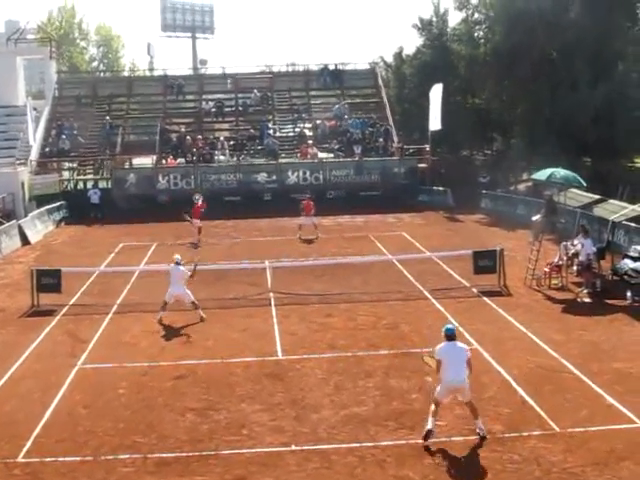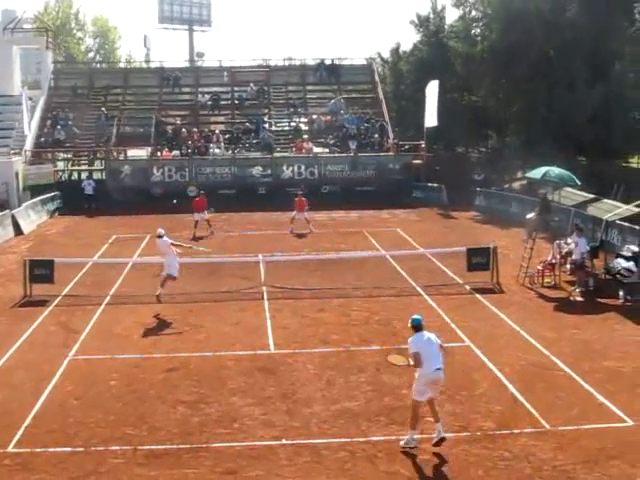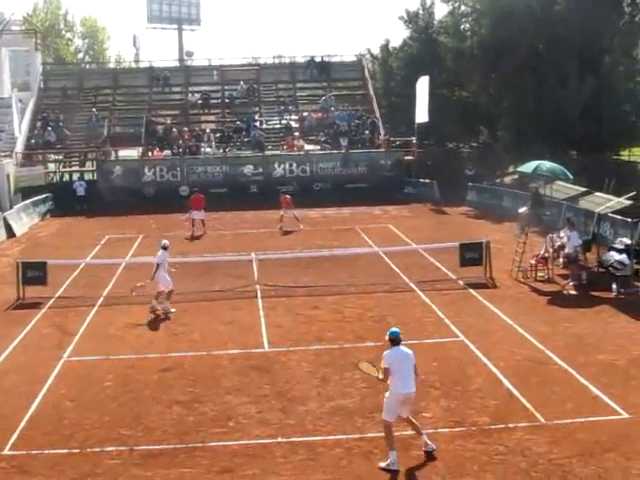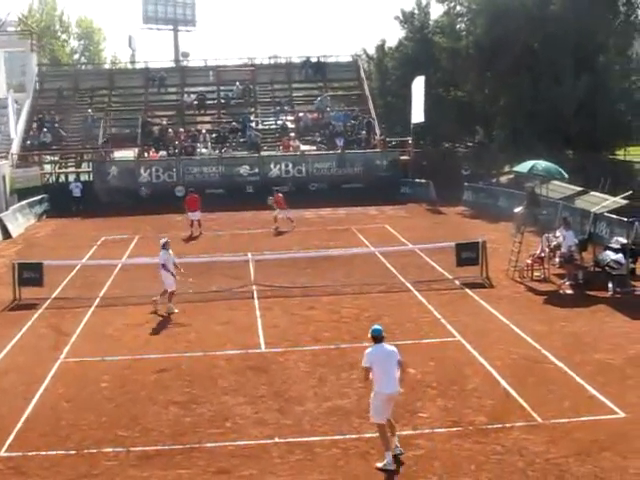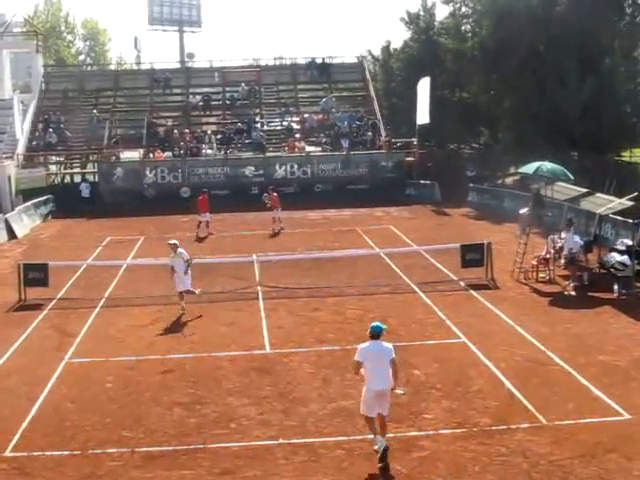
dt=0.4s
person 1, frame 1
left shoulder: (440, 348)
right shoulder: (464, 348)
left elbow: (438, 370)
right elbow: (470, 369)
left hip: (447, 383)
right hip: (462, 382)
left knee: (435, 404)
right knee: (469, 402)
left ankle: (430, 427)
right ankle: (481, 428)
person 1, frame 2
left shoulder: (413, 340)
right shoulder: (432, 336)
left elbow: (418, 363)
right elbow: (444, 352)
left wrist: (411, 364)
left hip: (425, 375)
right hip: (439, 373)
left knee: (415, 407)
right knee: (431, 402)
left ankle: (411, 438)
right ankle: (439, 433)
person 1, frame 3
left shoulder: (388, 354)
right shoulder: (409, 352)
left elbow: (385, 378)
right elbow: (415, 374)
left wrist: (380, 378)
left hip: (396, 393)
right hip: (411, 392)
left knee: (387, 426)
right knee: (406, 417)
left ankle: (392, 461)
right ankle: (427, 444)
person 1, frame 4
left shoulder: (369, 353)
right shoulder: (393, 350)
left elbow: (366, 377)
right elbow: (402, 369)
left hip: (380, 392)
right hip: (394, 390)
left knee: (381, 426)
right knee: (387, 418)
left ankle: (389, 462)
right ankle: (396, 447)
person 1, frame 5
left shoulder: (363, 349)
right shoulder: (388, 348)
left elbow: (356, 371)
right elbow: (395, 370)
right wrist: (394, 384)
left hip: (371, 388)
right hip: (386, 387)
left knee: (368, 417)
right knee: (382, 416)
left ankle: (381, 442)
right ankle: (381, 444)
